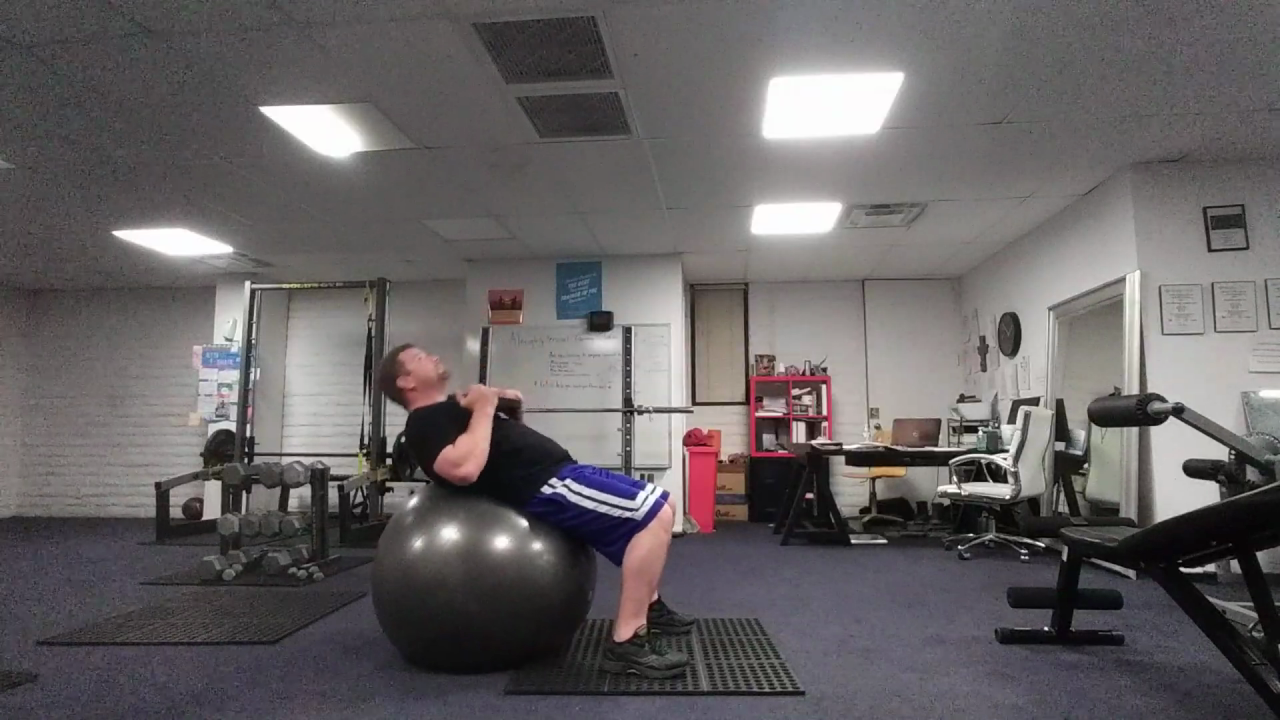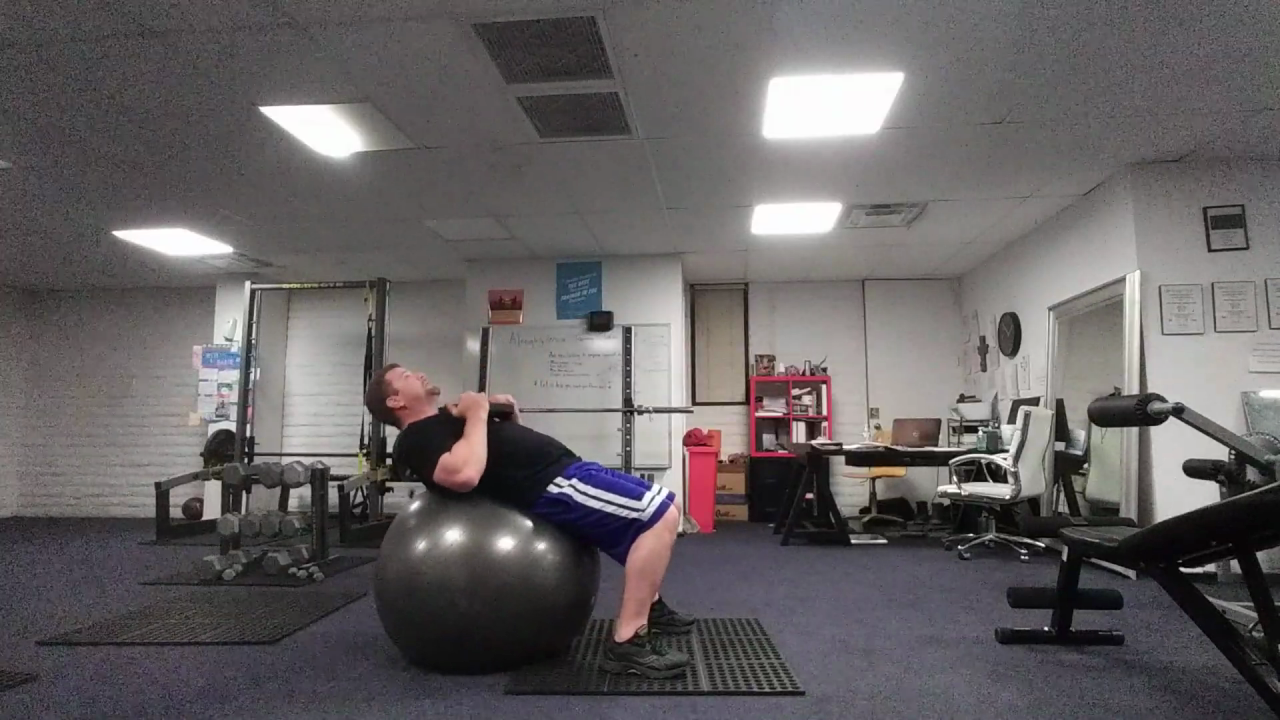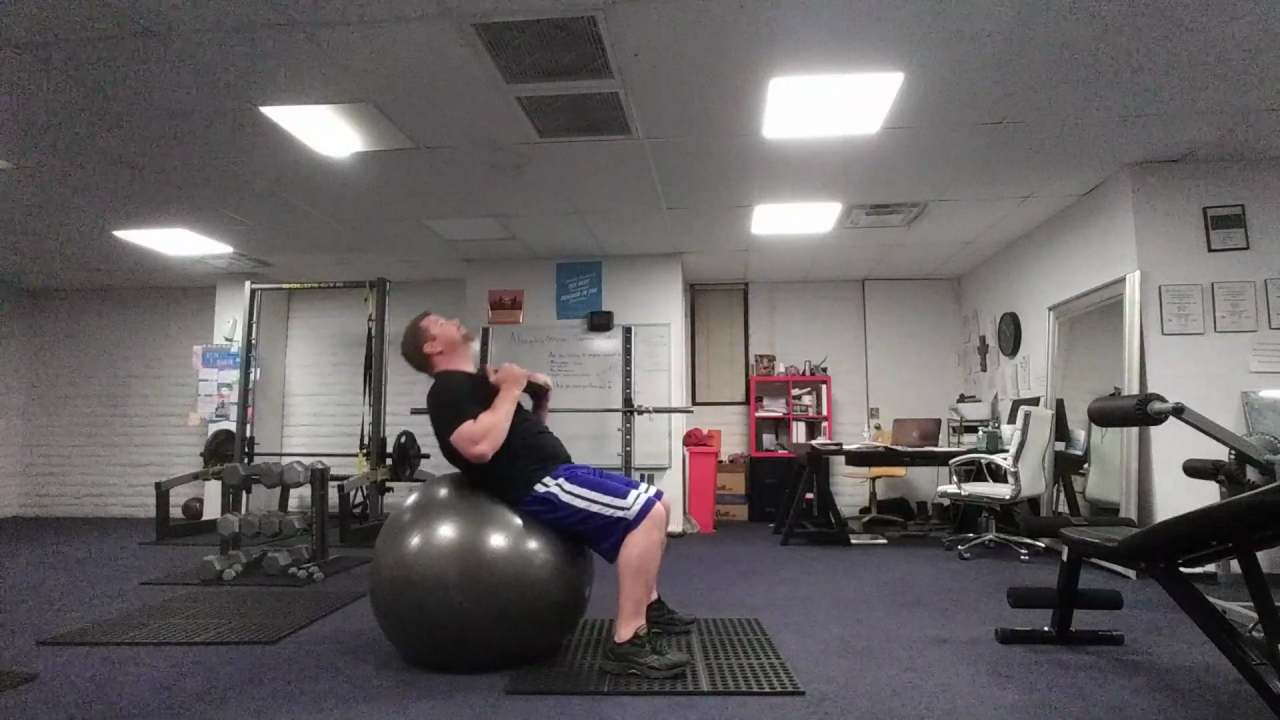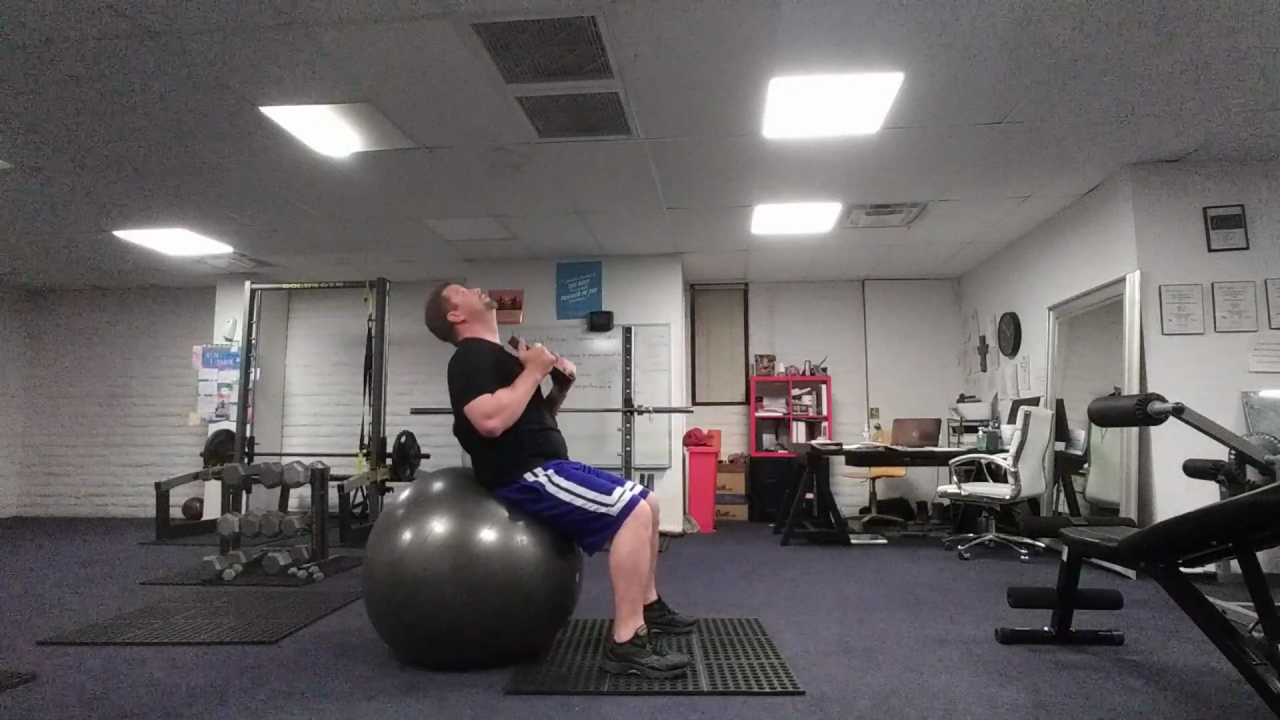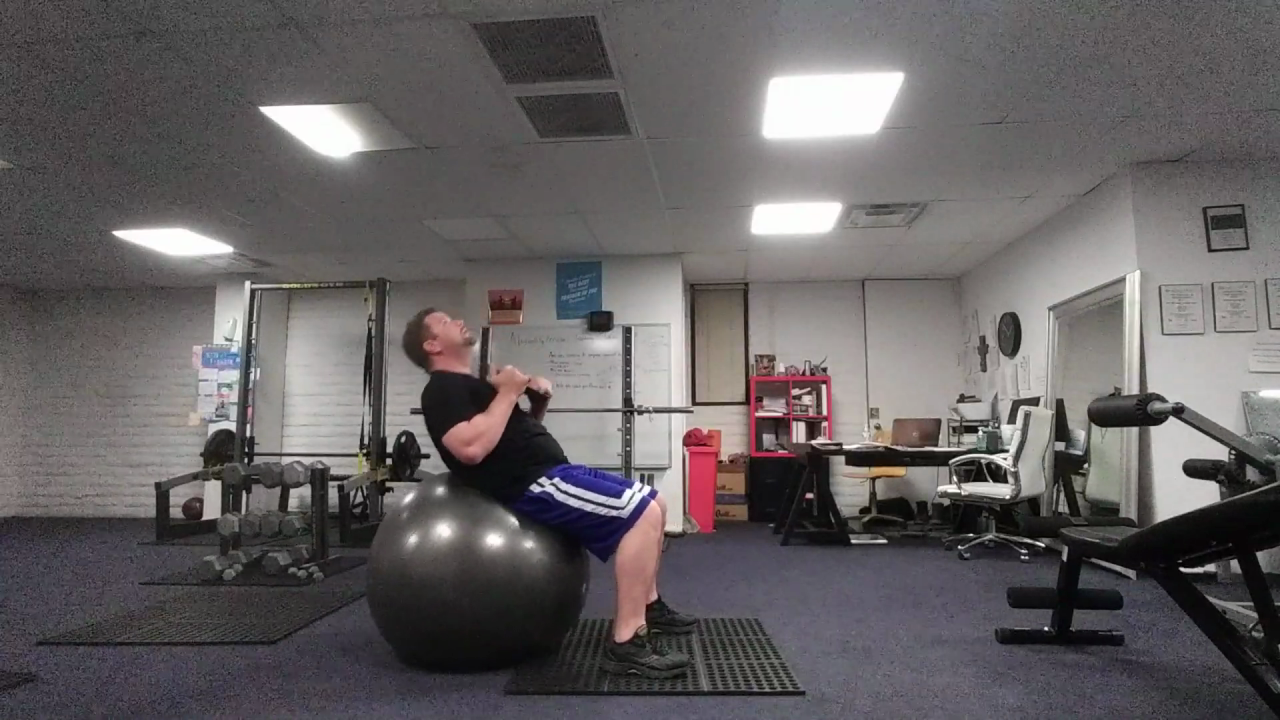
dt=0.5s
person 1, frame 1
left shoulder: (447, 411)
right shoulder: (425, 424)
right elbow: (465, 468)
left wrist: (510, 411)
right wrist: (484, 408)
left hip: (556, 473)
right hip: (544, 486)
left knee: (654, 508)
right knee: (657, 515)
left ankle: (649, 607)
right ankle: (627, 644)
person 1, frame 2
left shoulder: (440, 424)
right shoulder: (418, 439)
right elbow: (465, 474)
left wrist: (510, 416)
right wrist: (477, 413)
left hip: (562, 472)
right hip: (551, 485)
left knee: (657, 508)
right knee: (663, 514)
left ankle: (649, 608)
right ankle: (627, 644)
person 1, frame 3
left shoulder: (470, 384)
right shoulder: (449, 390)
right elbow: (480, 446)
left wrist: (540, 399)
right wrist: (510, 389)
left hip: (554, 474)
right hip: (540, 486)
left knee: (650, 508)
right knee: (650, 513)
left ankle: (649, 606)
right ankle: (627, 644)
person 1, frame 4
left shoulder: (493, 355)
right shoulder: (472, 358)
right elbow: (491, 420)
left wrist: (560, 386)
right wrist: (534, 371)
left hip: (546, 467)
right hip: (526, 477)
left knee: (646, 505)
right knee: (633, 513)
left ankle: (648, 606)
right ankle: (627, 644)
person 1, frame 5
left shoulder: (464, 385)
right shoulder: (444, 390)
right elbow: (471, 447)
left wrist: (537, 404)
right wrist: (508, 393)
left hip: (548, 473)
right hip: (533, 486)
left knee: (651, 506)
right knee: (644, 515)
left ankle: (650, 607)
right ankle: (627, 644)
